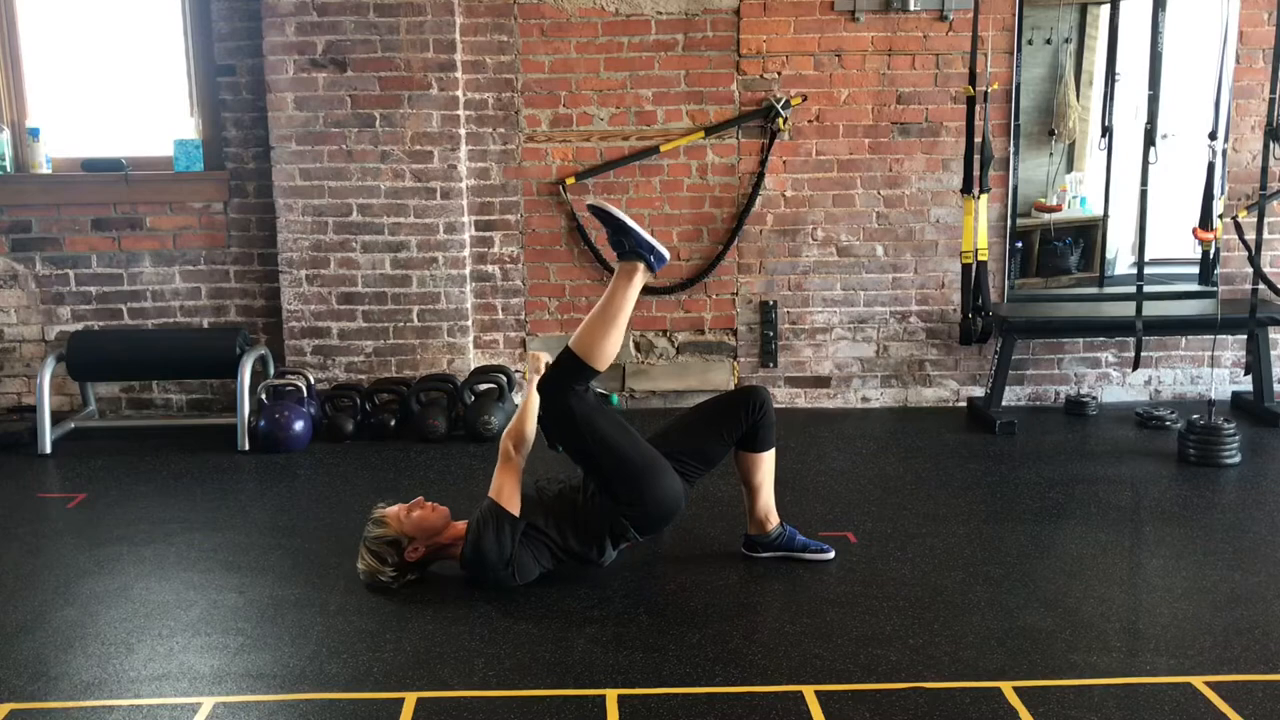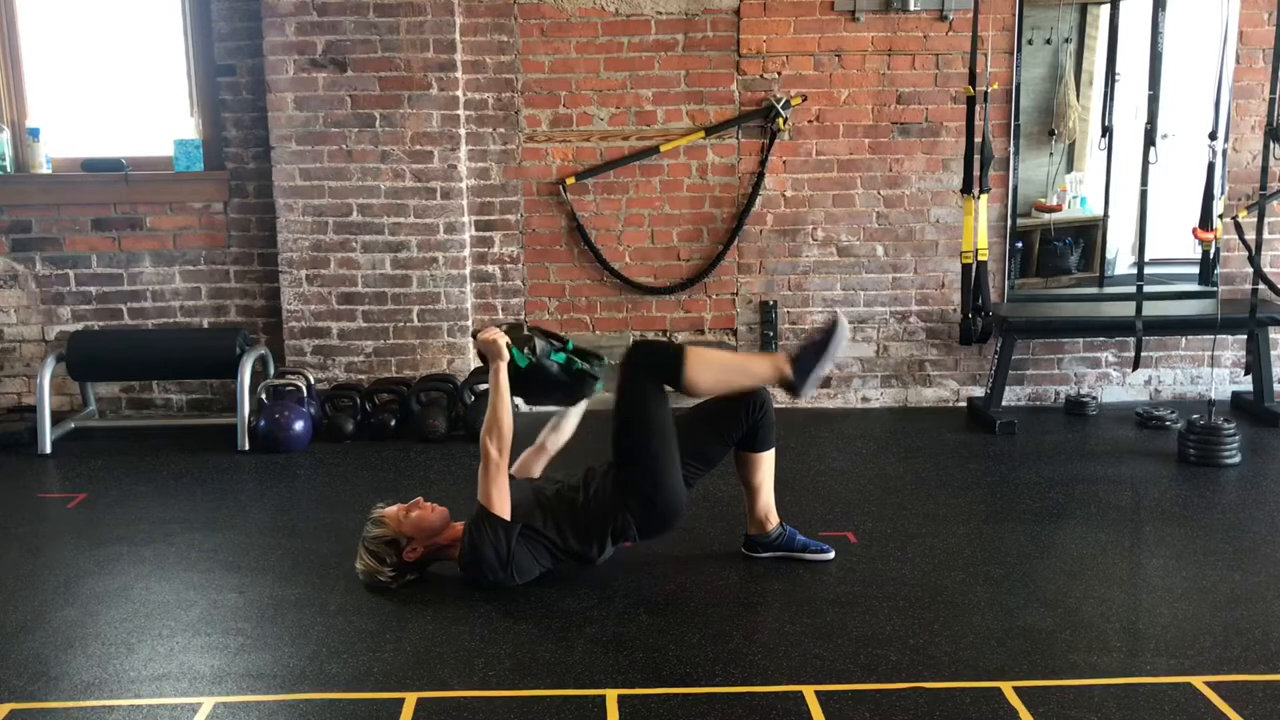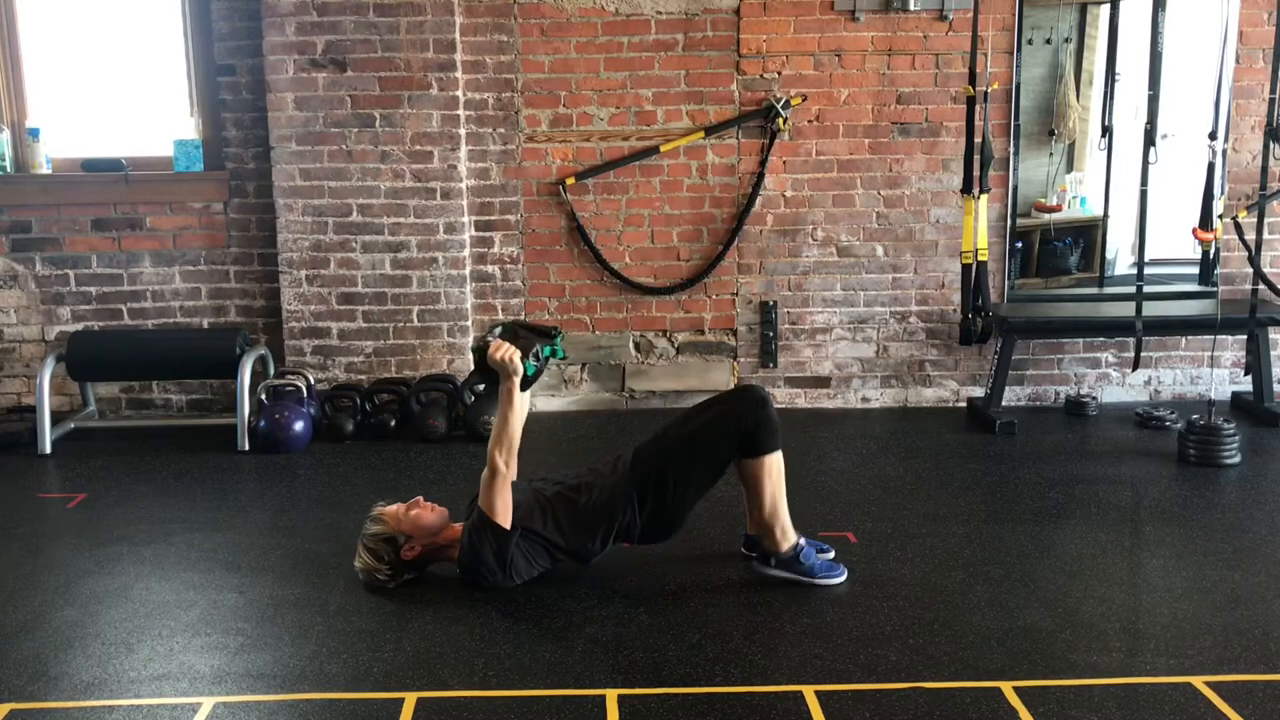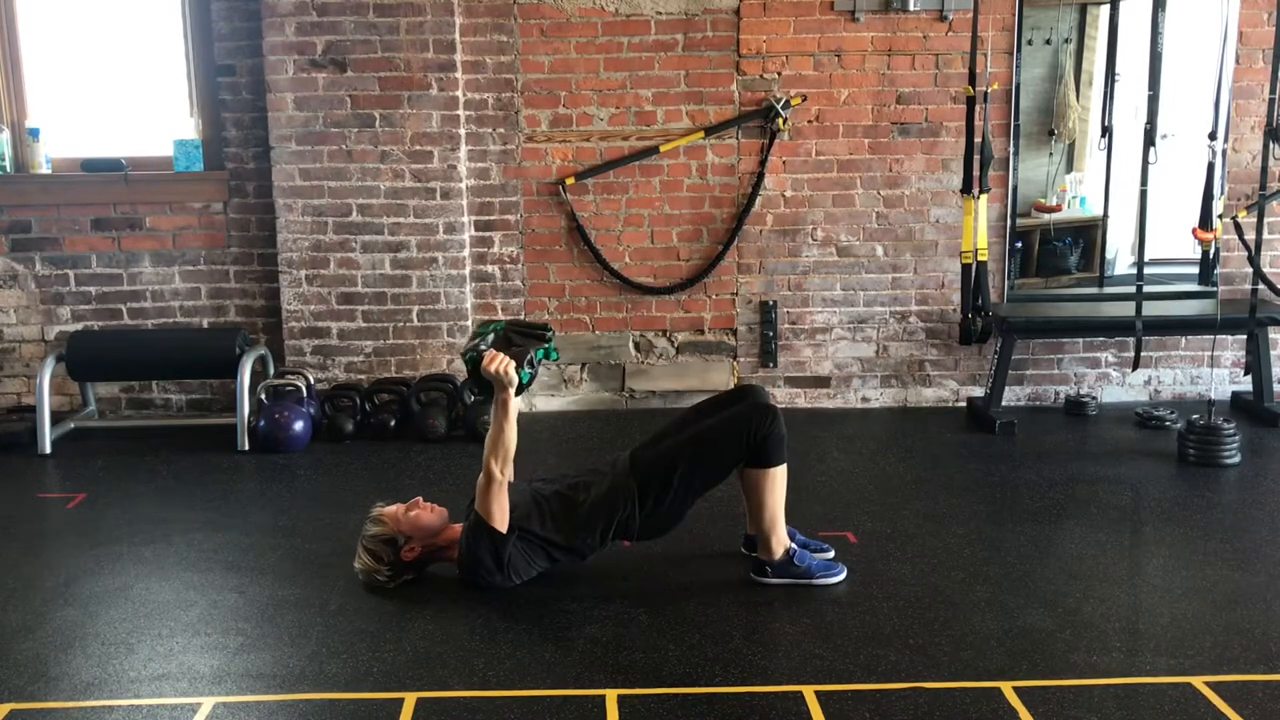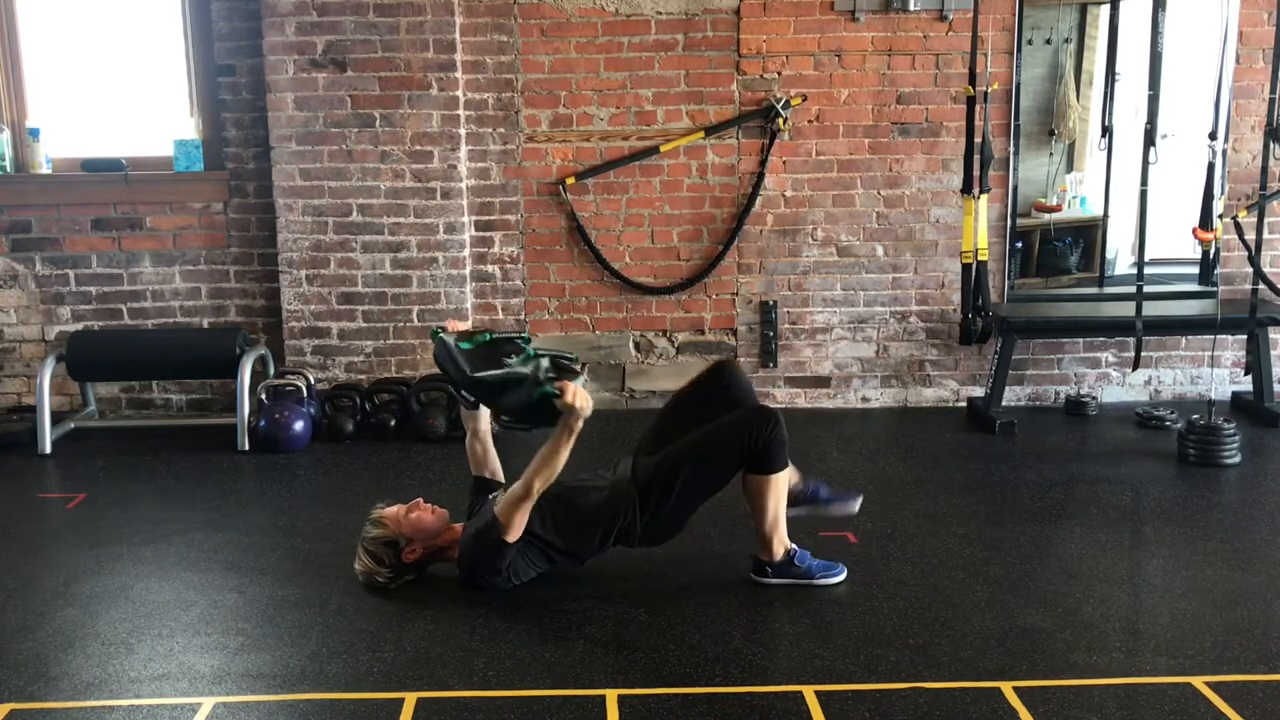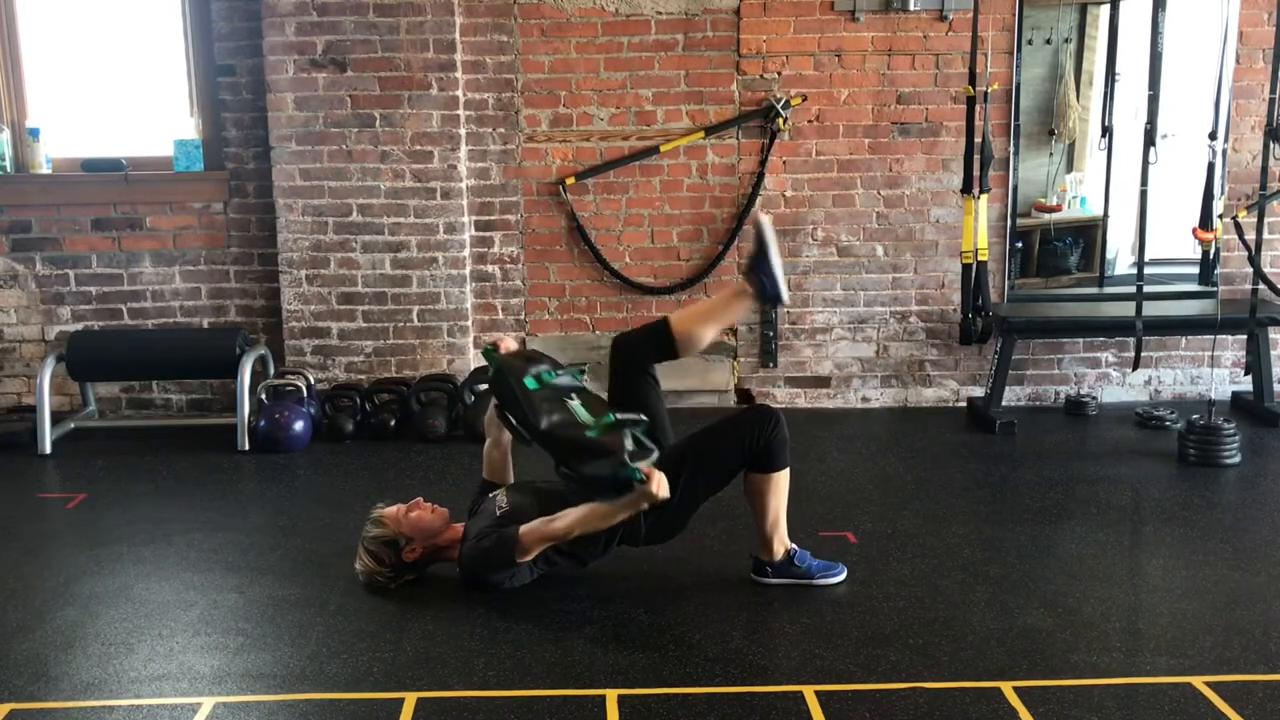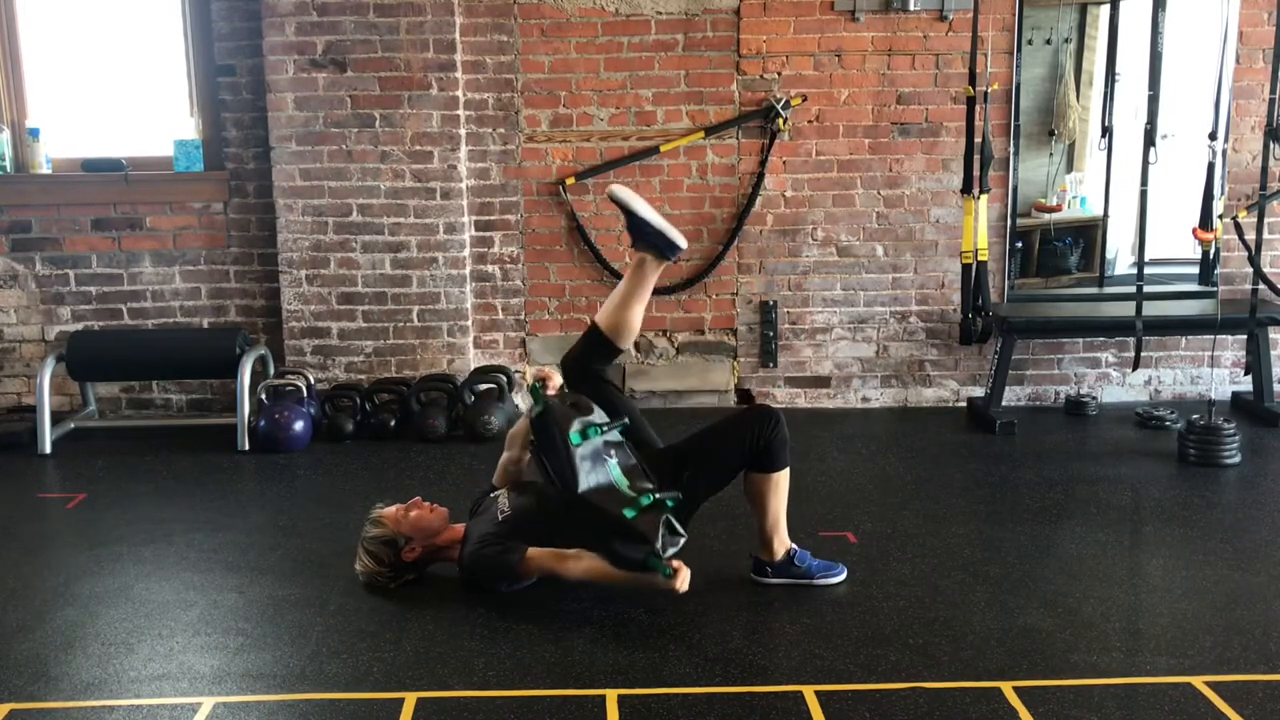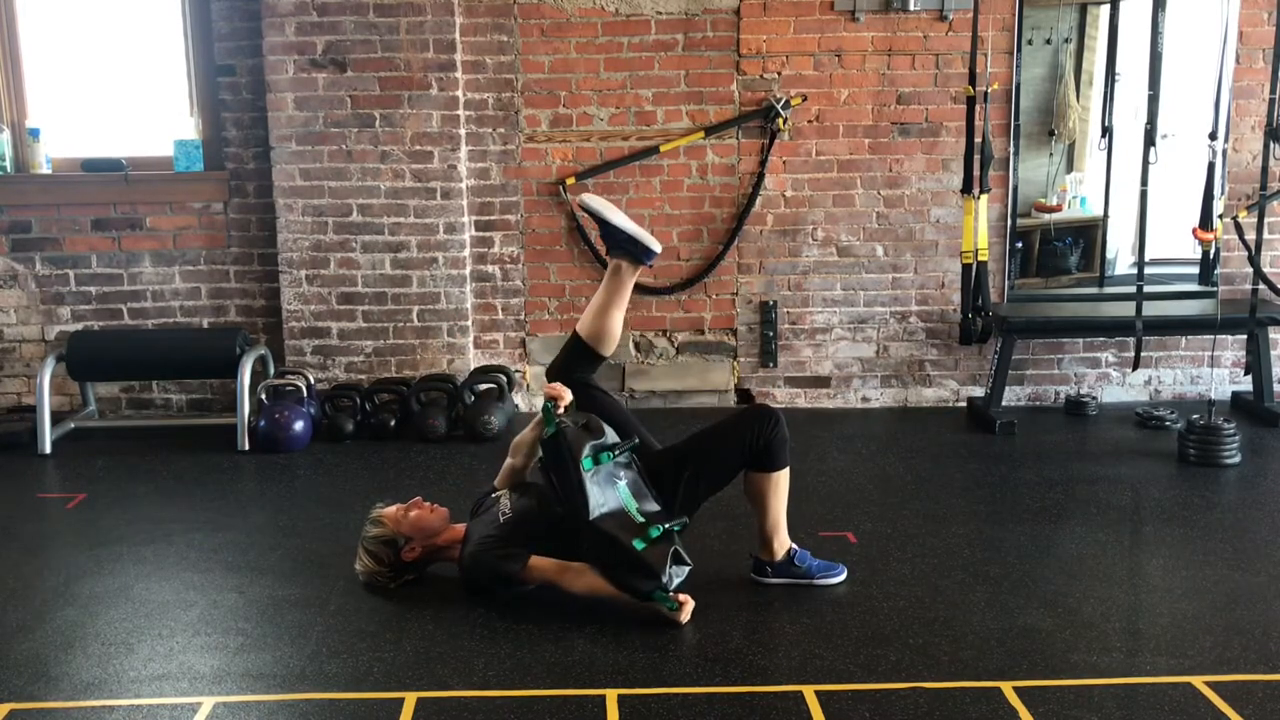
dt=0.5s
person 1, frame 1
left shoulder: (482, 536)
right shoulder: (484, 554)
right elbow: (513, 451)
right wrist: (535, 380)
left hip: (646, 488)
right hip: (644, 499)
left knee: (751, 402)
right knee: (558, 388)
left ankle: (766, 532)
right ankle: (634, 268)
person 1, frame 2
left shoulder: (477, 535)
right shoulder: (483, 559)
left elbow: (541, 453)
right elbow: (493, 458)
left wrist: (576, 397)
right wrist: (497, 368)
right hip: (638, 502)
left knee: (750, 407)
right knee: (646, 360)
left ankle: (765, 530)
right ankle: (790, 369)
person 1, frame 3
left shoulder: (477, 524)
right shoulder: (482, 558)
left elbow: (503, 463)
right elbow: (499, 465)
left wrist: (519, 378)
right wrist: (509, 382)
left hip: (628, 478)
right hip: (645, 503)
left knee: (747, 399)
right knee: (754, 412)
left ankle: (763, 532)
right ankle: (782, 550)
person 1, frame 4
left shoulder: (476, 523)
right shoulder: (480, 559)
left elbow: (497, 466)
right elbow: (495, 473)
left wrist: (506, 388)
right wrist: (504, 391)
left hip: (628, 472)
right hip: (642, 498)
left knee: (750, 398)
right knee: (762, 422)
left ankle: (764, 530)
right ankle: (775, 556)
person 1, frame 5
left shoulder: (479, 515)
right shoulder: (480, 557)
left elbow: (478, 437)
right elbow: (528, 490)
right wrist: (568, 425)
left hip: (632, 475)
right hip: (647, 504)
left knee: (726, 376)
right knee: (762, 424)
left ankle: (791, 490)
right ankle: (777, 557)
person 1, frame 6
left shoulder: (482, 513)
right shoulder: (483, 557)
left elbow: (497, 442)
right elbow: (557, 529)
right wrist: (638, 499)
left hip: (635, 469)
right hip: (649, 505)
left knee: (632, 349)
right knee: (762, 424)
left ankle: (754, 288)
right ankle: (776, 559)
person 1, frame 7
left shoulder: (485, 510)
right shoulder: (482, 558)
left elbow: (514, 451)
right elbow: (565, 563)
left wrist: (543, 399)
right wrist: (655, 575)
left knee: (582, 366)
right knee: (763, 424)
left ankle: (651, 255)
right ankle: (775, 557)
person 1, frame 8
left shoulder: (486, 512)
right shoulder: (481, 559)
left elbow: (518, 458)
right elbow: (567, 575)
left wrist: (549, 412)
right wrist: (658, 599)
right hip: (654, 495)
left knee: (567, 375)
right knee: (763, 423)
left ankle: (625, 262)
